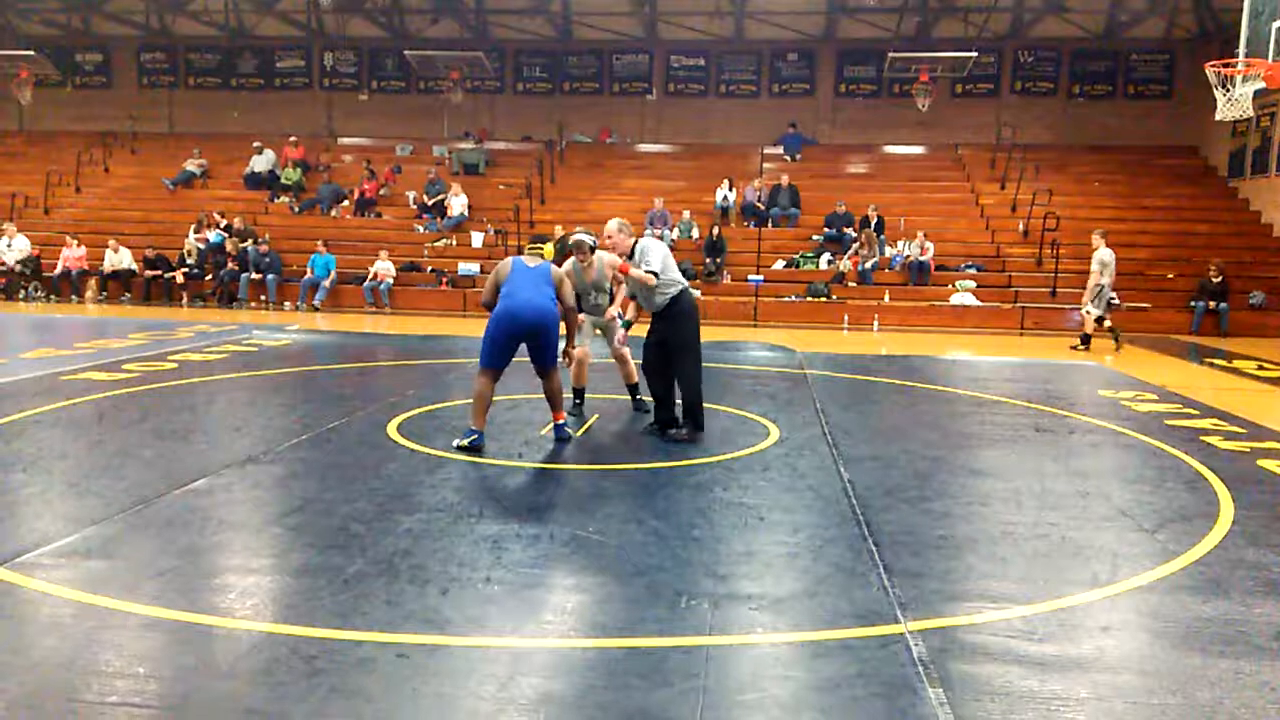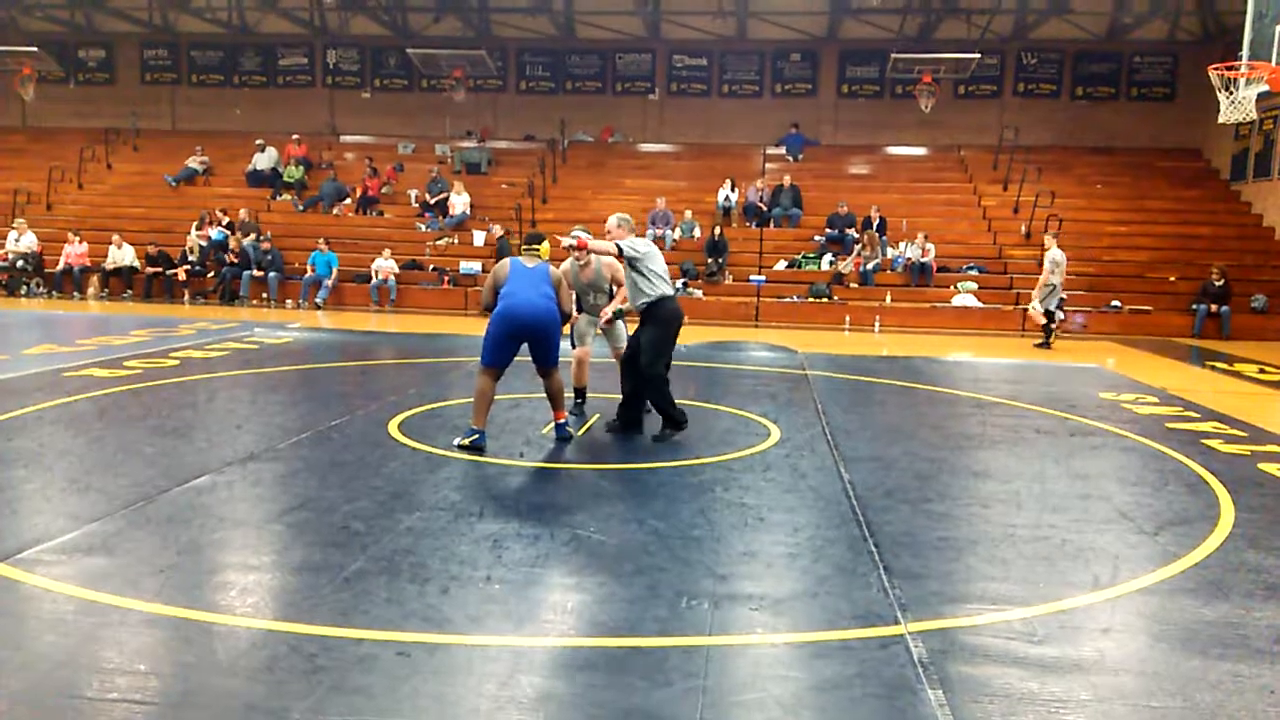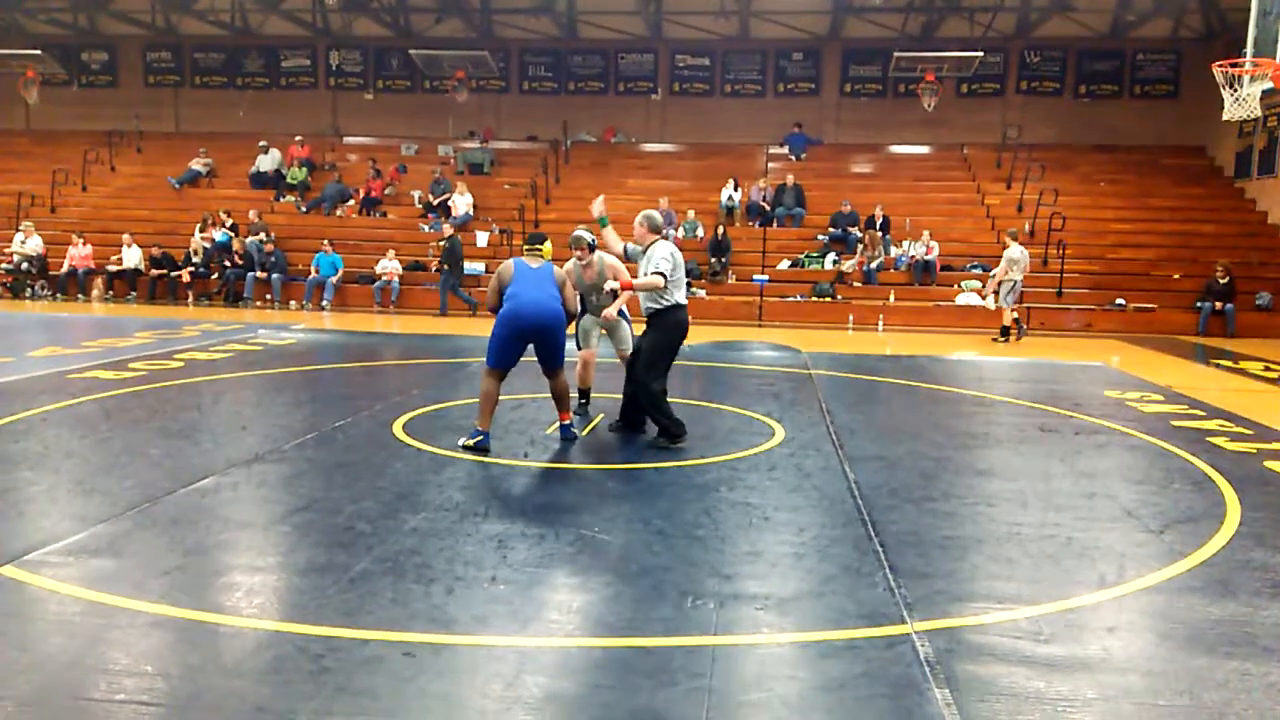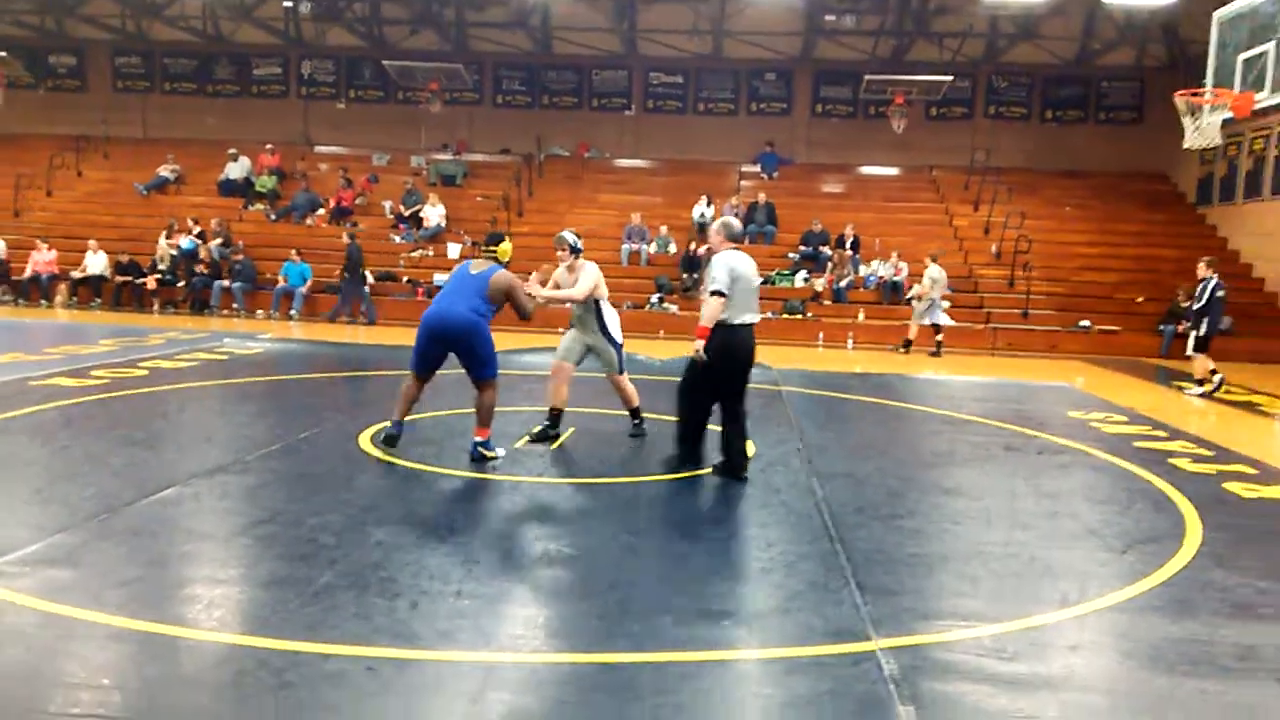
dt=0.7s
person 1, frame 1
left shoulder: (649, 247)
right shoulder: (625, 264)
left elbow: (650, 280)
right elbow: (636, 300)
left wrist: (624, 269)
right wrist: (625, 325)
left hip: (680, 310)
right hip: (660, 316)
left knee: (685, 369)
right knee: (653, 367)
left ankle: (692, 425)
right ankle: (665, 421)
person 1, frame 2
left shoulder: (639, 244)
right shoulder: (631, 258)
left elbow: (609, 249)
left wrist: (578, 243)
left hip: (663, 314)
right hip: (652, 316)
left knee: (651, 369)
right knee: (630, 363)
left ankle: (674, 420)
right ankle: (629, 419)
person 1, frame 3
left shoulder: (663, 250)
right shoulder: (645, 251)
left elbow: (657, 281)
right elbow: (617, 248)
left wrist: (622, 284)
right wrist: (601, 219)
left hip: (669, 320)
right hip: (659, 321)
left knee: (647, 377)
right knee: (635, 367)
left ankle: (672, 431)
right ankle: (631, 420)
person 1, frame 4
left shoulder: (722, 260)
right shoulder: (748, 262)
left elbow: (717, 299)
left wrist: (701, 335)
left hip: (725, 338)
right hip: (746, 337)
left knee: (692, 394)
right knee: (733, 404)
left ankle: (687, 457)
right ankle: (735, 463)
person 2, frame 1
left shoulder: (506, 264)
right shoulder: (555, 271)
left elbow: (486, 300)
right elbow: (570, 306)
right wrist: (569, 344)
left hip: (508, 316)
right hip: (544, 318)
left knee: (487, 375)
right knee: (548, 373)
left ankle: (475, 434)
right ankle: (560, 426)
person 2, frame 2
left shoulder: (504, 265)
right shoulder: (553, 272)
left elbow: (486, 303)
right elbow: (566, 311)
right wrist: (555, 328)
left hip: (509, 316)
right hip: (546, 318)
left knee: (488, 374)
right knee: (550, 373)
left ankle: (476, 434)
right ankle: (562, 425)
person 2, frame 3
left shoulder: (507, 267)
right shoulder: (557, 272)
left elbow: (491, 305)
right elbow: (572, 310)
right wrist: (559, 328)
left hip: (515, 317)
right hip: (551, 318)
left knee: (493, 375)
right knee: (555, 374)
left ankle: (481, 434)
right ankle: (566, 426)
person 2, frame 4
left shoulder: (462, 266)
right shoulder: (507, 278)
right elbow: (527, 315)
right wrist: (523, 291)
left hip: (434, 320)
right hip: (469, 327)
left knee: (418, 377)
right knee: (487, 385)
left ankle: (394, 426)
right ankle: (481, 444)
person 3, frame 1
left shoulder: (609, 261)
right shoulder: (567, 269)
left elbow: (622, 283)
left wrist: (615, 307)
left hip: (609, 313)
right hip: (584, 315)
left knee: (623, 354)
right knee: (580, 356)
left ankle: (636, 397)
right ankle: (578, 401)
person 3, frame 2
left shoulder: (607, 262)
right shoulder: (565, 269)
left elbow: (623, 285)
left wrist: (611, 308)
left hip: (610, 313)
right hip: (583, 315)
left knee: (623, 355)
right knee: (580, 356)
right ankle: (579, 400)
person 3, frame 3
left shoulder: (610, 263)
right shoulder: (569, 269)
left elbow: (629, 288)
left wrist: (614, 308)
left hip: (614, 312)
right hip: (588, 316)
left knee: (627, 356)
right knee: (586, 358)
right ankle: (583, 400)
person 3, frame 4
left shoulder: (590, 270)
right shoulder: (560, 273)
left elbow: (577, 295)
right elbow: (545, 299)
left wrist: (542, 293)
right wrist: (534, 291)
left hip: (604, 331)
right hip: (578, 330)
left knee: (618, 379)
right knee: (558, 371)
left ankle: (637, 420)
right ankle: (552, 426)
